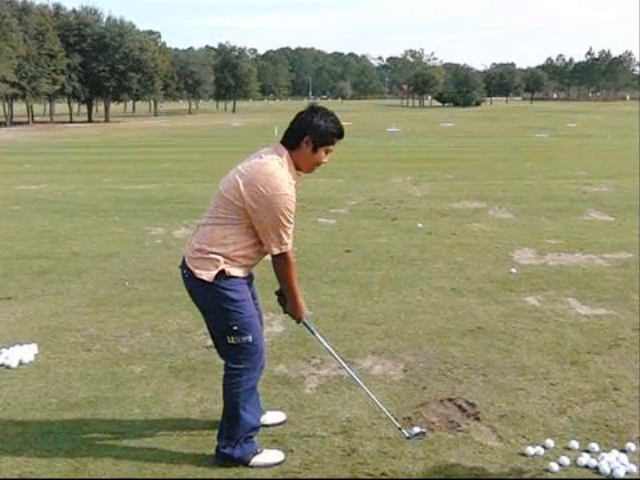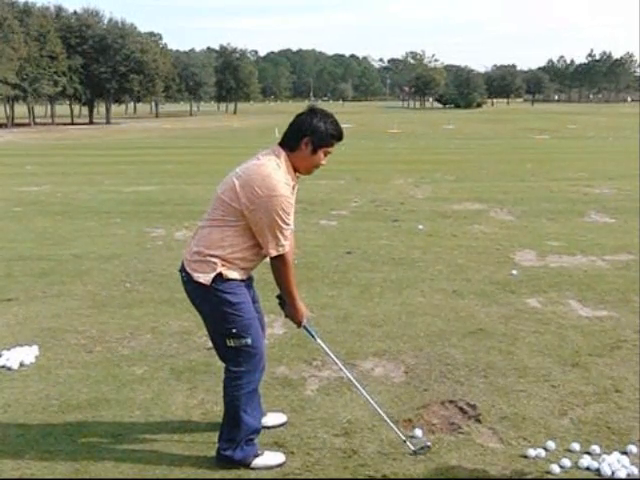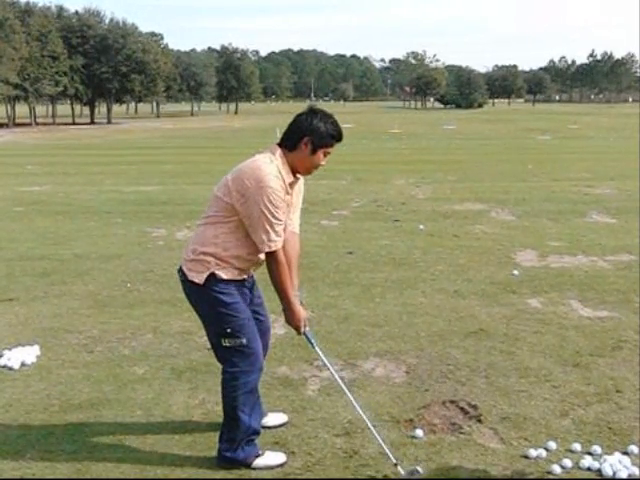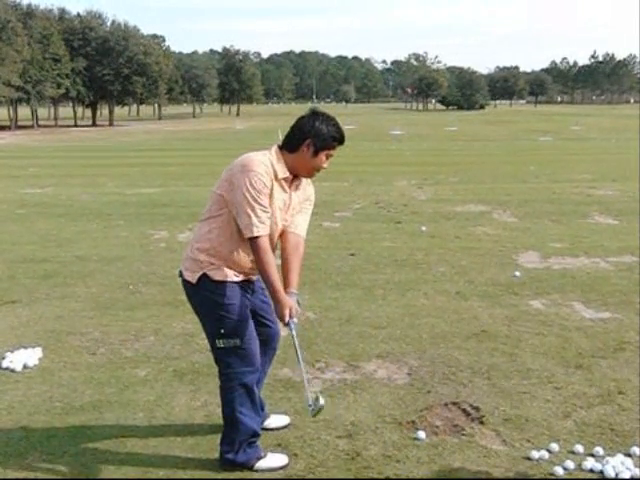
dt=1s
person 1, frame 1
left shoulder: (272, 160)
right shoulder: (275, 182)
left elbow: (280, 245)
right elbow: (281, 252)
left wrist: (287, 291)
right wrist: (294, 299)
left hip: (226, 266)
right hip: (214, 273)
left knee: (250, 341)
right knee: (247, 354)
left ankle: (248, 411)
right ankle: (235, 446)
person 1, frame 2
left shoulder: (277, 166)
right shoulder: (272, 183)
left elbow: (286, 239)
right elbow: (279, 254)
left wrist: (289, 296)
right wrist: (294, 303)
left hip: (230, 269)
right hip: (213, 275)
left knee: (253, 340)
right knee: (247, 356)
left ankle: (249, 412)
right ankle: (237, 448)
person 1, frame 3
left shoulder: (293, 178)
right shoulder: (265, 179)
left elbow: (290, 237)
right elbow: (273, 252)
left wrist: (294, 296)
right wrist: (291, 305)
left hip: (236, 271)
right hip: (211, 274)
left knee: (258, 338)
right knee: (244, 356)
left ankle: (249, 412)
right ankle: (238, 448)
person 1, frame 4
left shoulder: (304, 189)
right shoulder: (254, 169)
left elbow: (294, 240)
right elbow: (257, 239)
left wrist: (292, 293)
right wrist: (278, 296)
left hip: (245, 274)
right hip: (211, 274)
left knee: (266, 337)
right knee: (242, 358)
left ankle: (251, 412)
right ankle: (240, 449)
